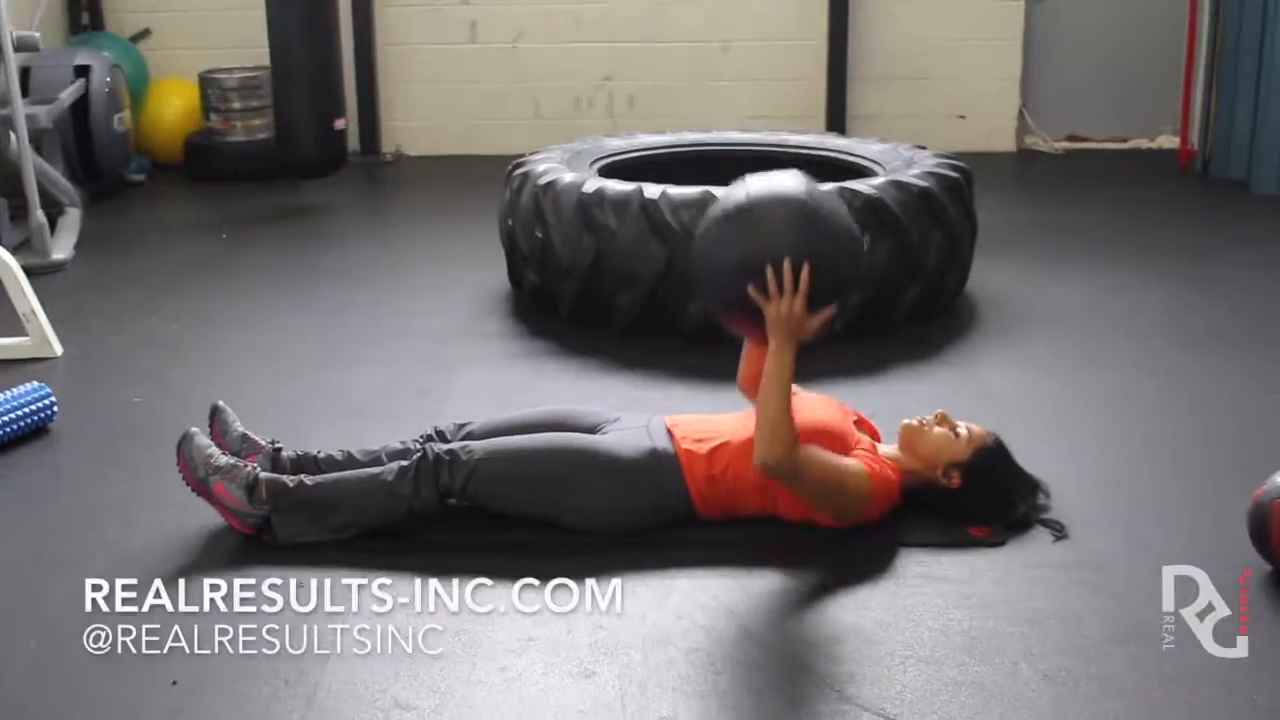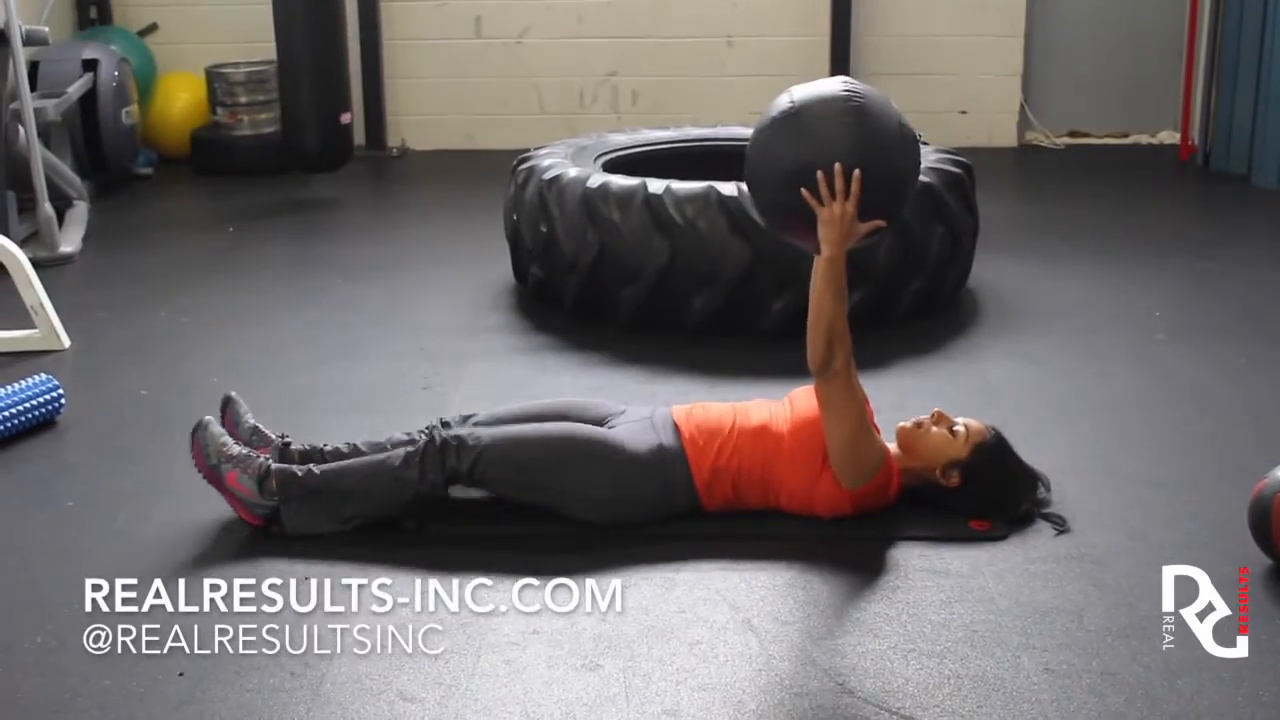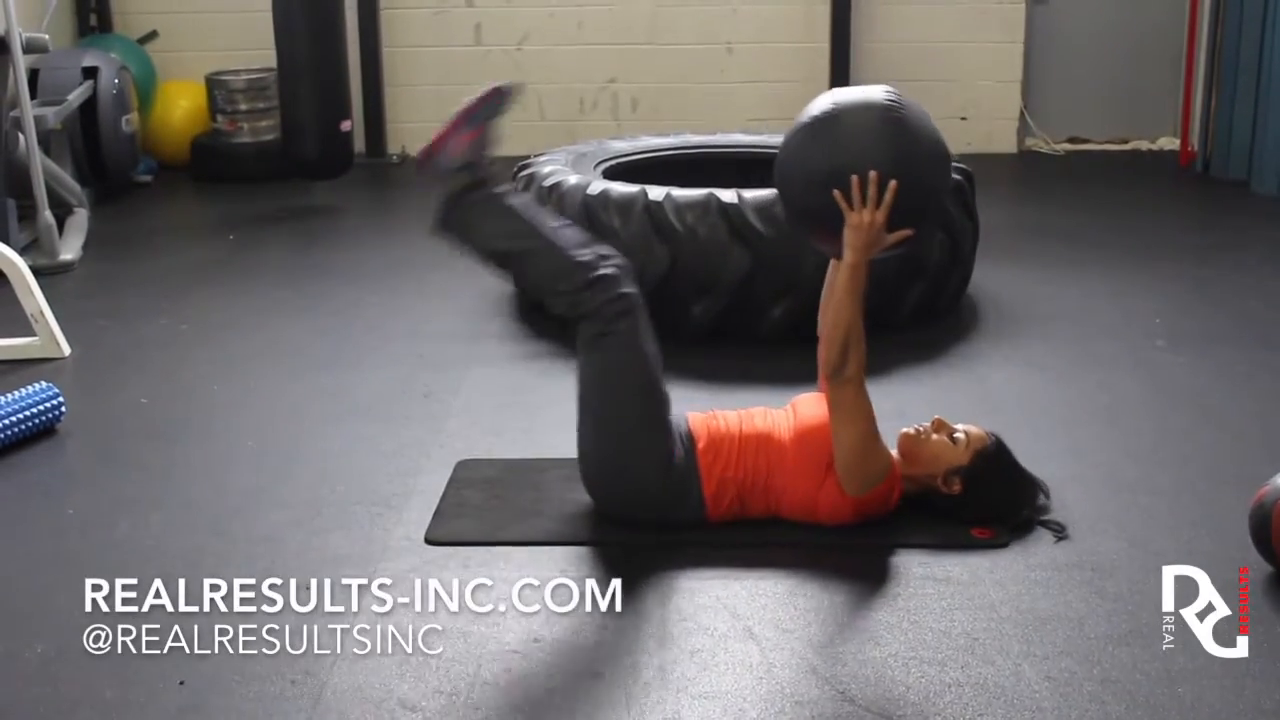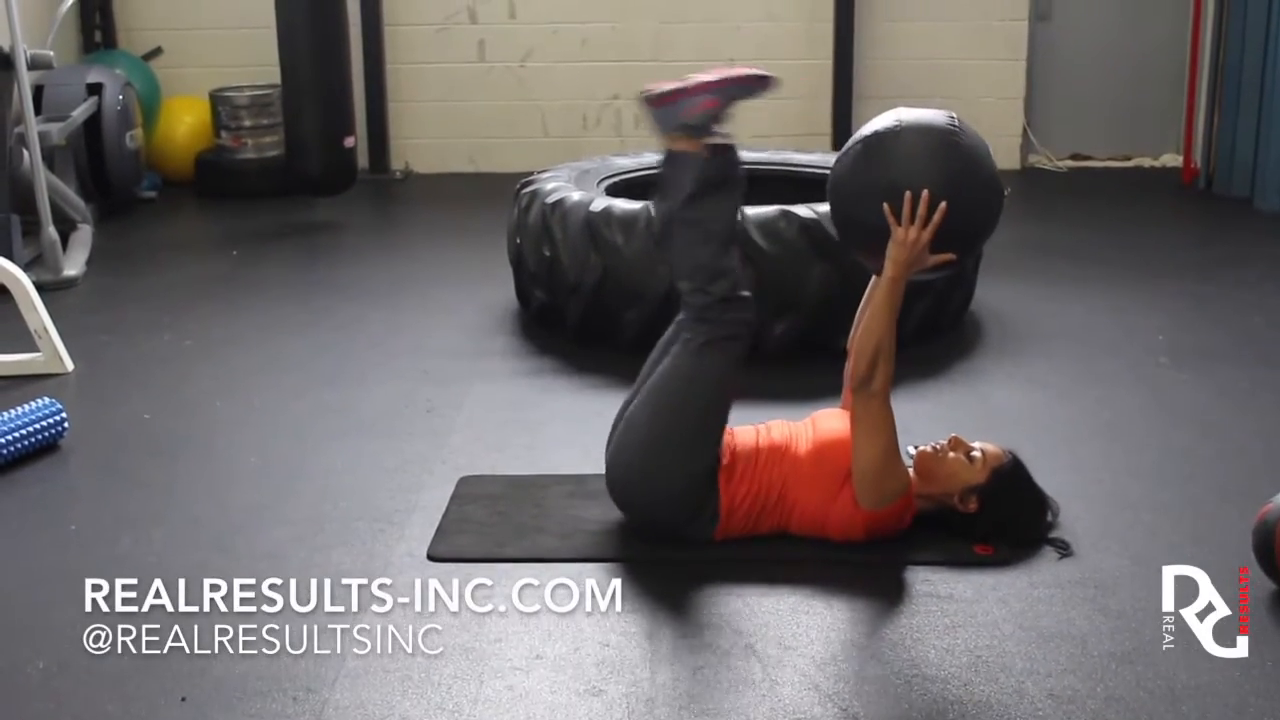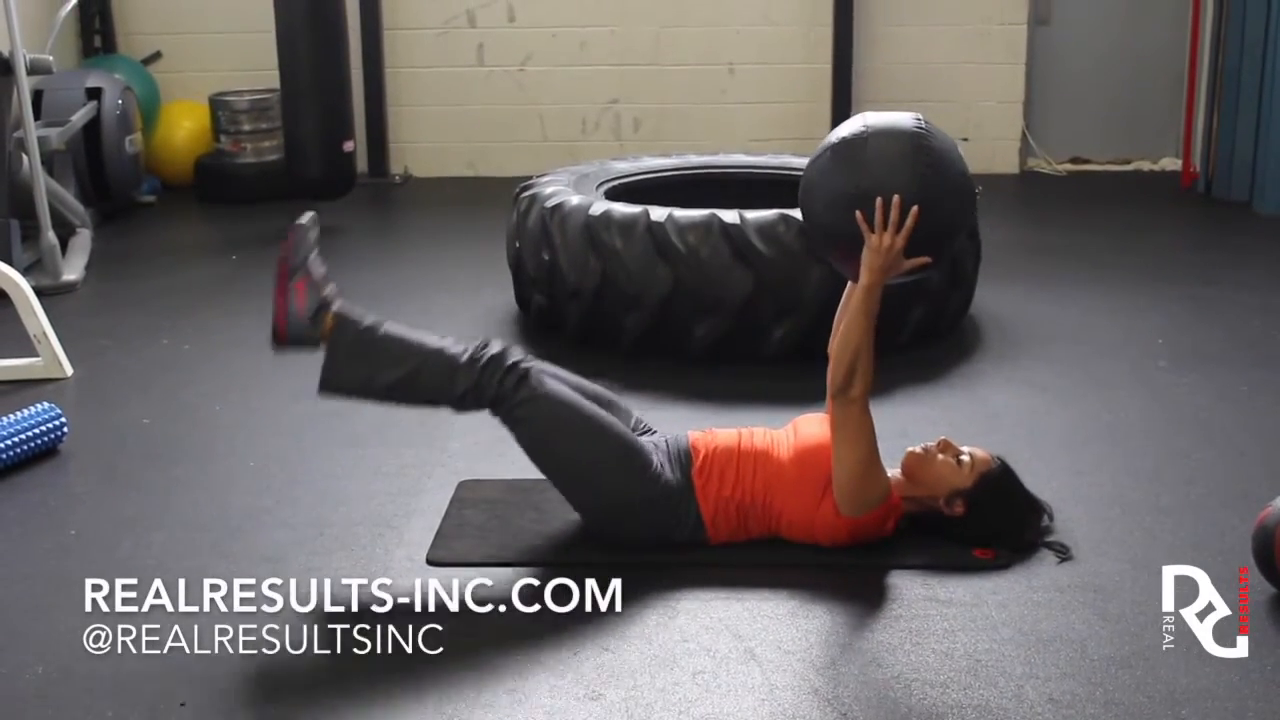
dt=0.7s
person 1, frame 1
left shoulder: (872, 489)
right shoulder: (864, 435)
left elbow: (771, 458)
right elbow: (754, 388)
left wrist: (785, 337)
right wrist: (771, 320)
left hip: (647, 484)
right hip: (654, 435)
left knee: (445, 475)
right knee: (453, 437)
left ankle: (267, 503)
right ankle: (277, 465)
person 1, frame 2
left shoulder: (868, 476)
right shoulder: (867, 440)
left elbow: (828, 363)
right elbow: (833, 367)
left wrist: (834, 250)
right wrist: (834, 242)
left hip: (644, 479)
right hip: (651, 434)
left knee: (455, 451)
right knee: (461, 429)
left ankle: (278, 495)
right ankle: (292, 460)
person 1, frame 3
left shoulder: (873, 483)
right shoulder: (880, 471)
left elbow: (841, 374)
right elbow: (839, 365)
left wrist: (855, 257)
right wrist: (846, 250)
left hip: (650, 484)
right hip: (681, 447)
left knee: (608, 295)
right knee: (604, 289)
left ankle: (465, 187)
right ankle: (469, 197)
person 1, frame 4
left shoulder: (886, 502)
right shoulder: (879, 474)
left elbow: (869, 383)
right elbow: (858, 359)
left wrist: (896, 271)
right wrist: (887, 264)
left hip: (660, 484)
right hip: (656, 468)
left knee: (721, 314)
right knee: (712, 308)
left ankle: (689, 141)
right ankle: (688, 143)
person 1, frame 5
left shoulder: (870, 509)
right shoulder: (880, 486)
left elbow: (844, 390)
right elbow: (844, 373)
left wrist: (872, 282)
right wrist: (866, 274)
left hip: (654, 504)
right hip: (666, 462)
left knee: (500, 374)
right knee: (514, 369)
left ankle: (322, 323)
right ankle: (329, 323)
